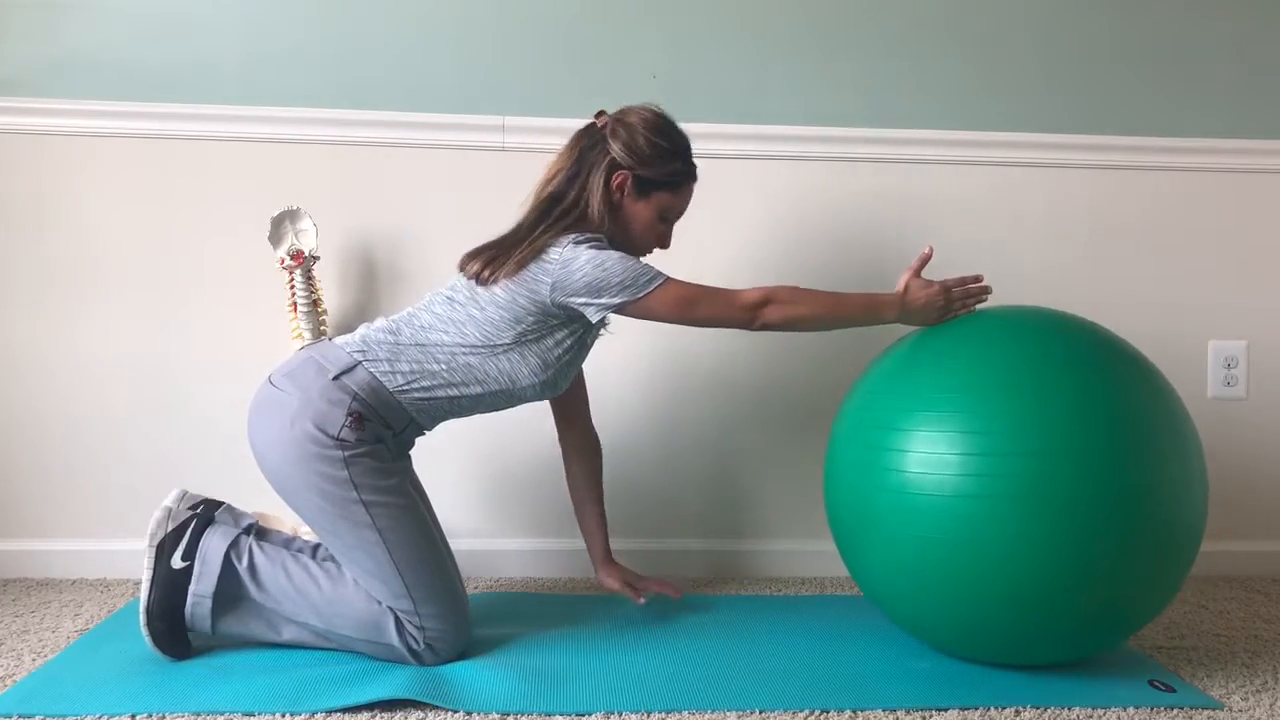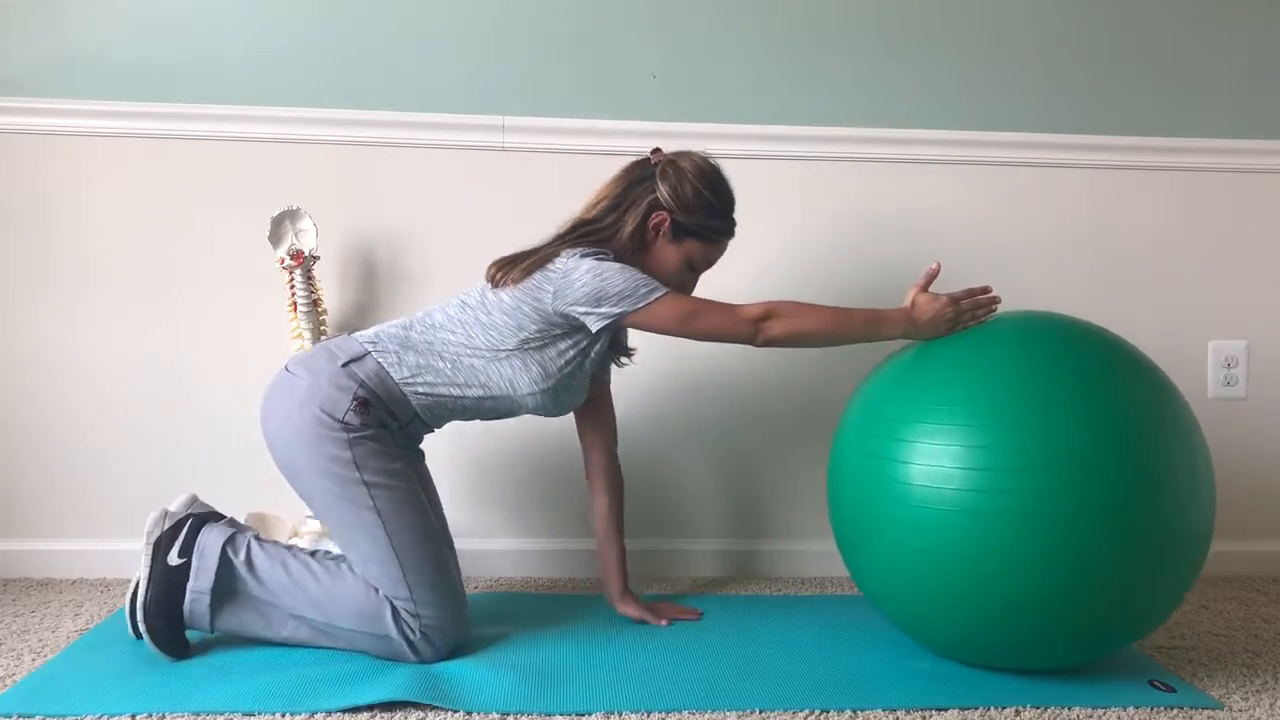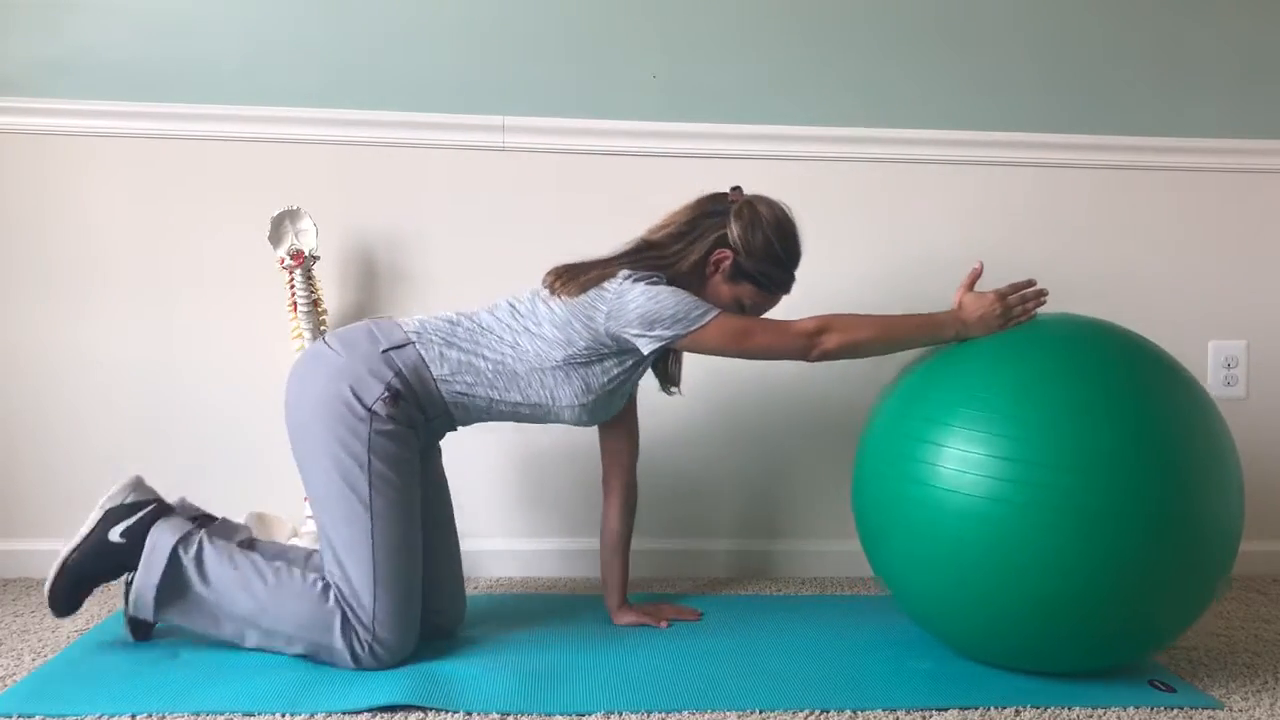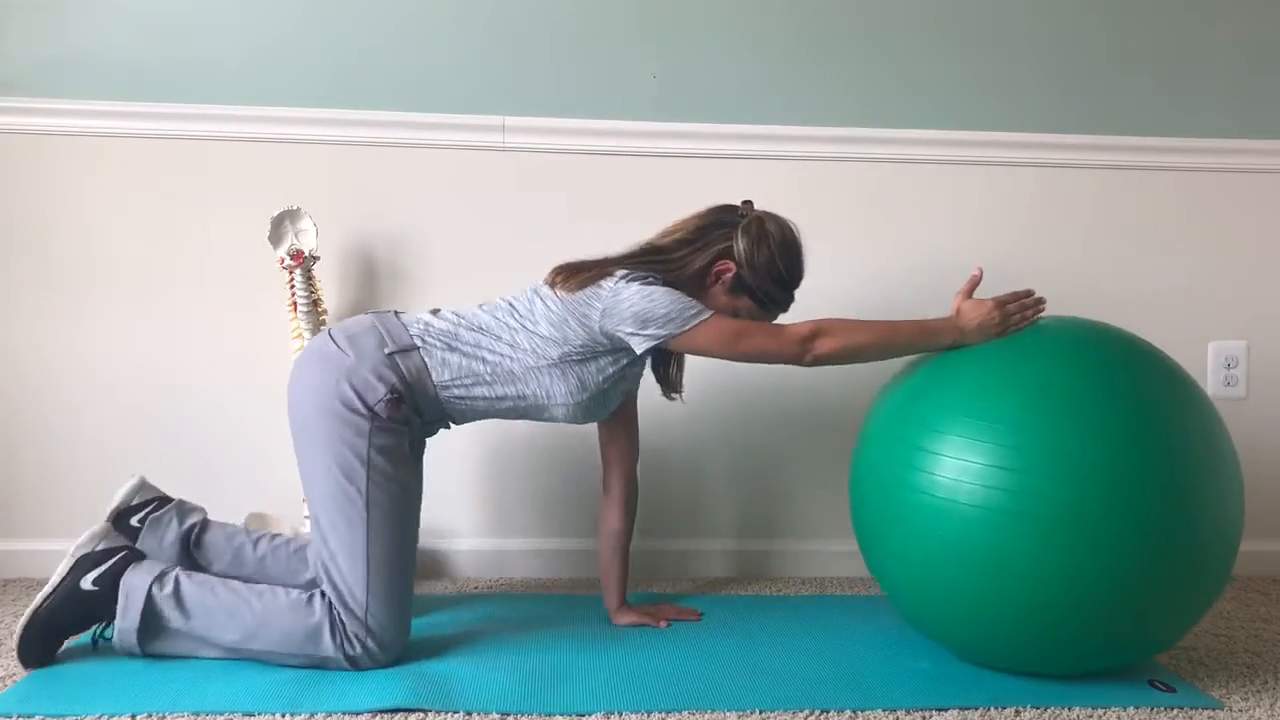
dt=0.5s
person 1, frame 1
left shoulder: (563, 265)
right shoulder: (583, 265)
left elbow: (575, 427)
right elbow: (755, 309)
left wrist: (603, 561)
right wrist: (901, 307)
left hip: (325, 409)
right hip: (321, 420)
left knee: (403, 586)
right knee: (434, 631)
left ankle: (215, 541)
right ankle: (204, 569)
person 1, frame 2
left shoulder: (592, 307)
right shoulder: (592, 277)
left elbow: (601, 457)
right elbow: (760, 325)
left wrist: (622, 590)
right wrist: (909, 321)
left hip: (364, 415)
right hip: (329, 405)
left knee: (413, 597)
right knee: (431, 628)
left ankle: (210, 549)
right ankle: (201, 564)
person 1, frame 3
left shoulder: (632, 310)
right shoulder: (645, 302)
left elbow: (619, 468)
right elbow: (812, 339)
left wrist: (619, 600)
right wrist: (959, 323)
left hip: (383, 398)
right hip: (355, 388)
left knee: (435, 611)
right knee: (376, 636)
left ankle: (201, 546)
right ankle: (149, 545)
person 1, frame 4
left shoulder: (630, 316)
right shoulder: (641, 301)
left elbow: (619, 471)
right elbow: (804, 345)
left wrist: (619, 600)
right wrist: (955, 329)
left hip: (373, 387)
right hip: (354, 385)
left knee: (357, 578)
right knee: (367, 632)
left ankle: (162, 532)
right ankle: (121, 591)
